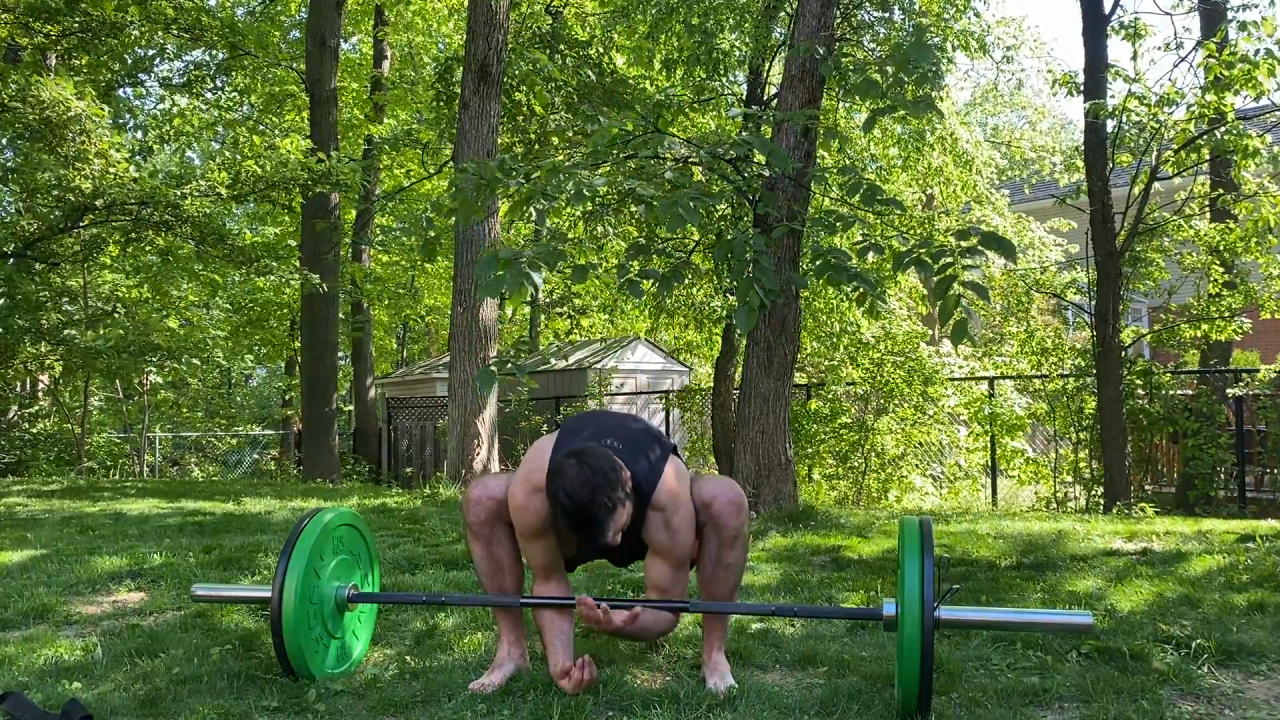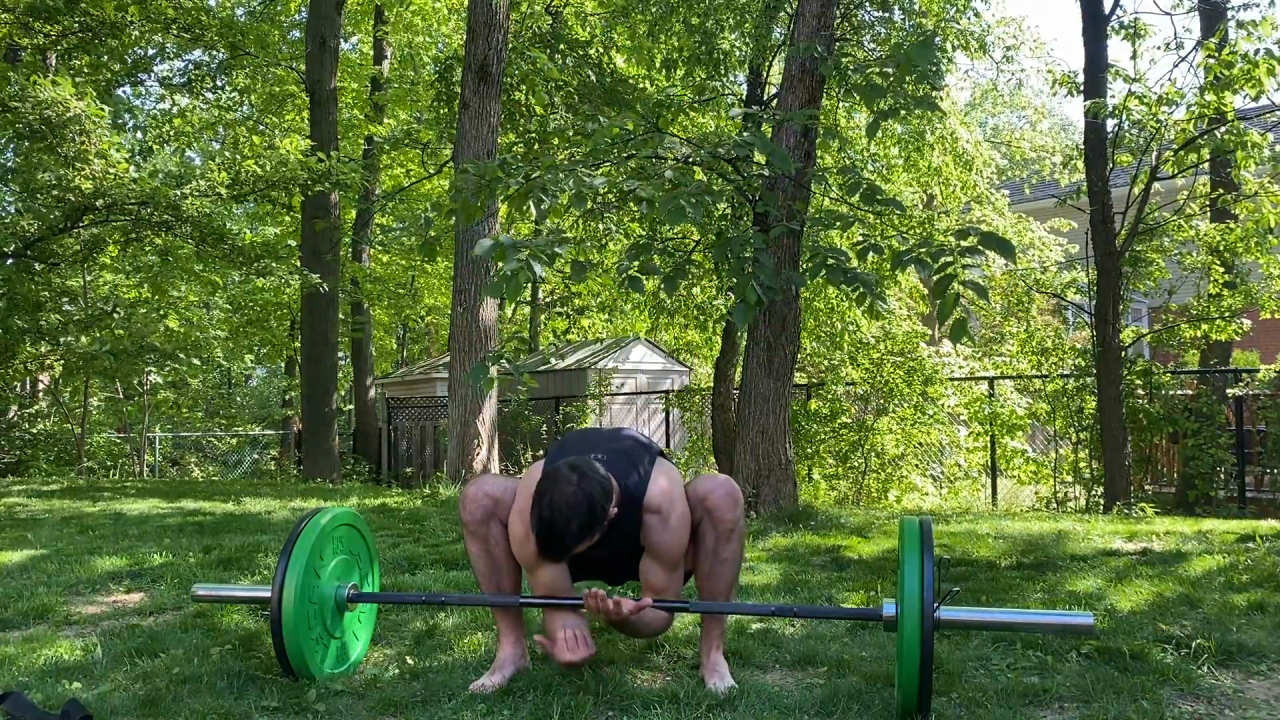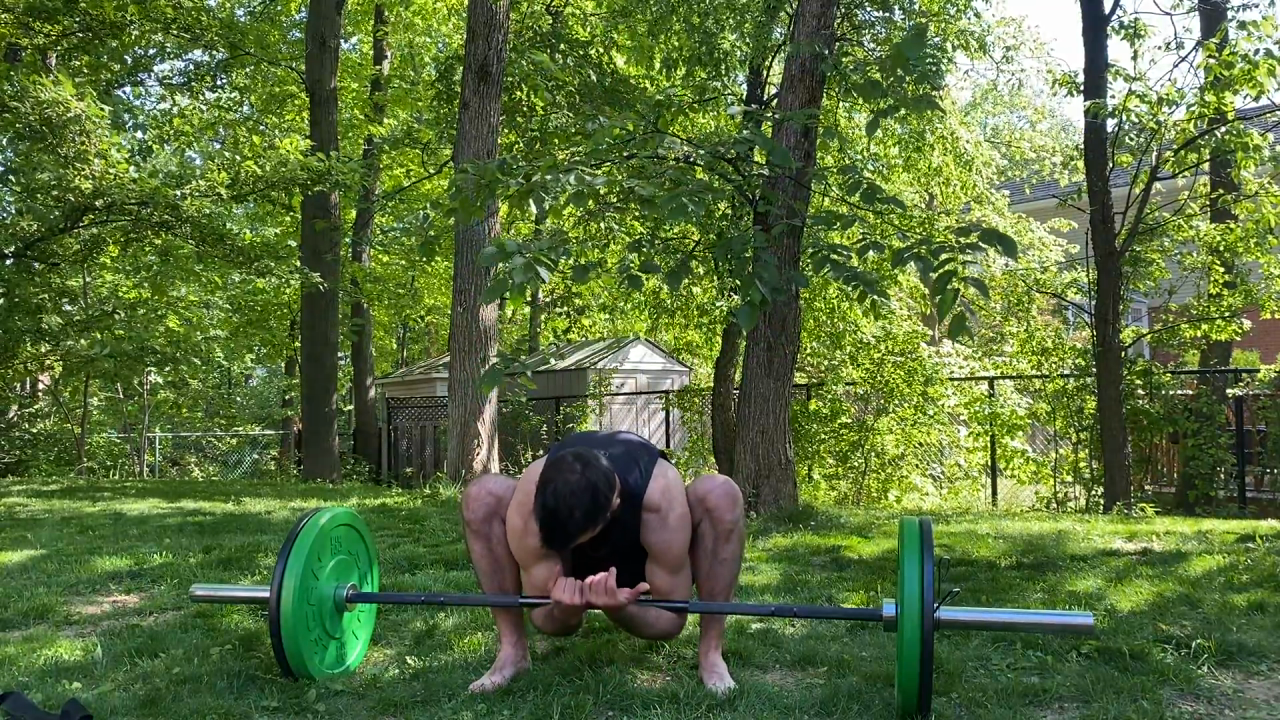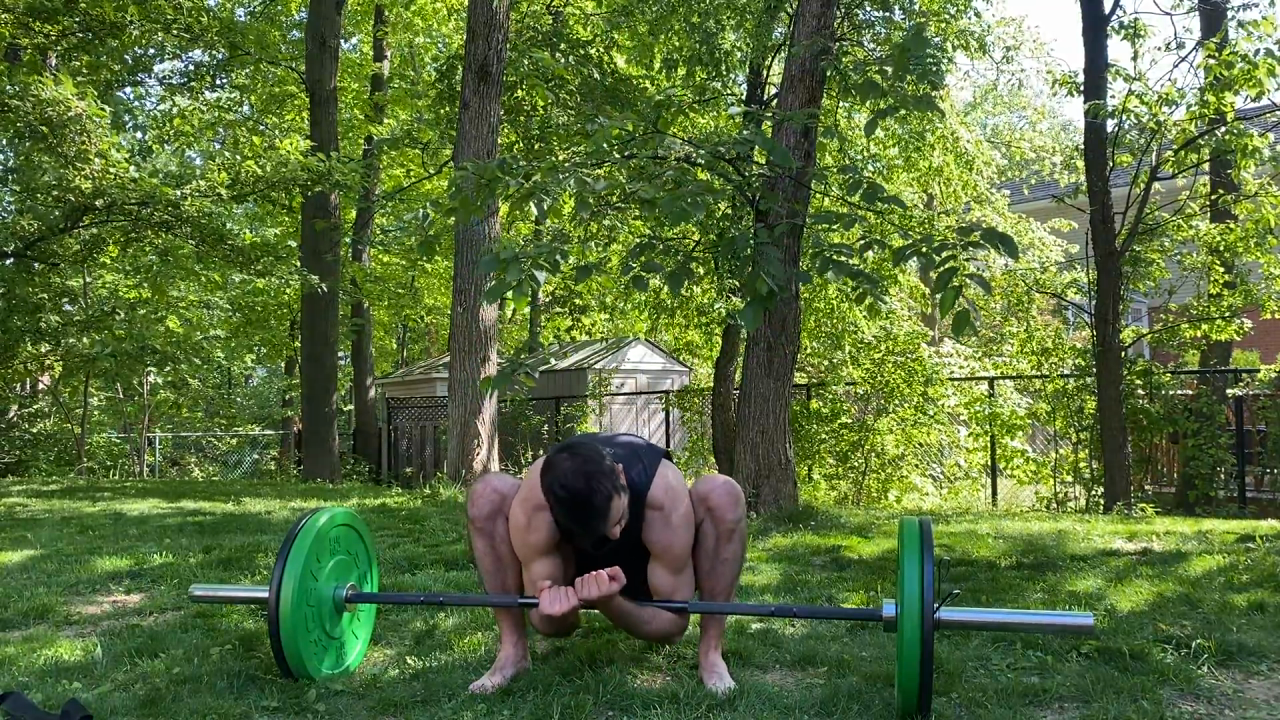
dt=0.4s
person 1, frame 1
left shoulder: (668, 496)
right shoulder: (531, 488)
right elbow: (548, 580)
left wrist: (624, 624)
right wrist: (560, 662)
left knee: (726, 502)
right knee: (482, 500)
left ankle: (714, 653)
right ankle: (512, 649)
person 1, frame 2
left shoulder: (662, 502)
right shoulder: (528, 509)
left elbow: (661, 608)
right elbow: (558, 606)
left wrist: (624, 614)
right wrist: (567, 641)
left hip: (648, 548)
left knee: (721, 495)
right knee: (479, 497)
left ankle: (712, 653)
right ankle: (512, 649)
person 1, frame 3
left shoulder: (662, 500)
right shoulder: (528, 501)
left elbow: (673, 617)
right elbow: (541, 610)
left wrist: (621, 610)
right wrist: (564, 612)
left hip: (651, 554)
right hip: (579, 563)
left knee: (720, 495)
right knee: (481, 497)
left ankle: (711, 653)
right ankle: (512, 650)
person 1, frame 4
left shoulder: (665, 495)
right shoulder: (533, 503)
left elbow: (674, 623)
right elbow: (540, 613)
left wrist: (612, 605)
right wrist: (556, 614)
left hip: (660, 564)
right hip: (578, 563)
left knee: (723, 496)
right knee: (487, 495)
left ankle: (710, 654)
right ankle: (512, 650)
